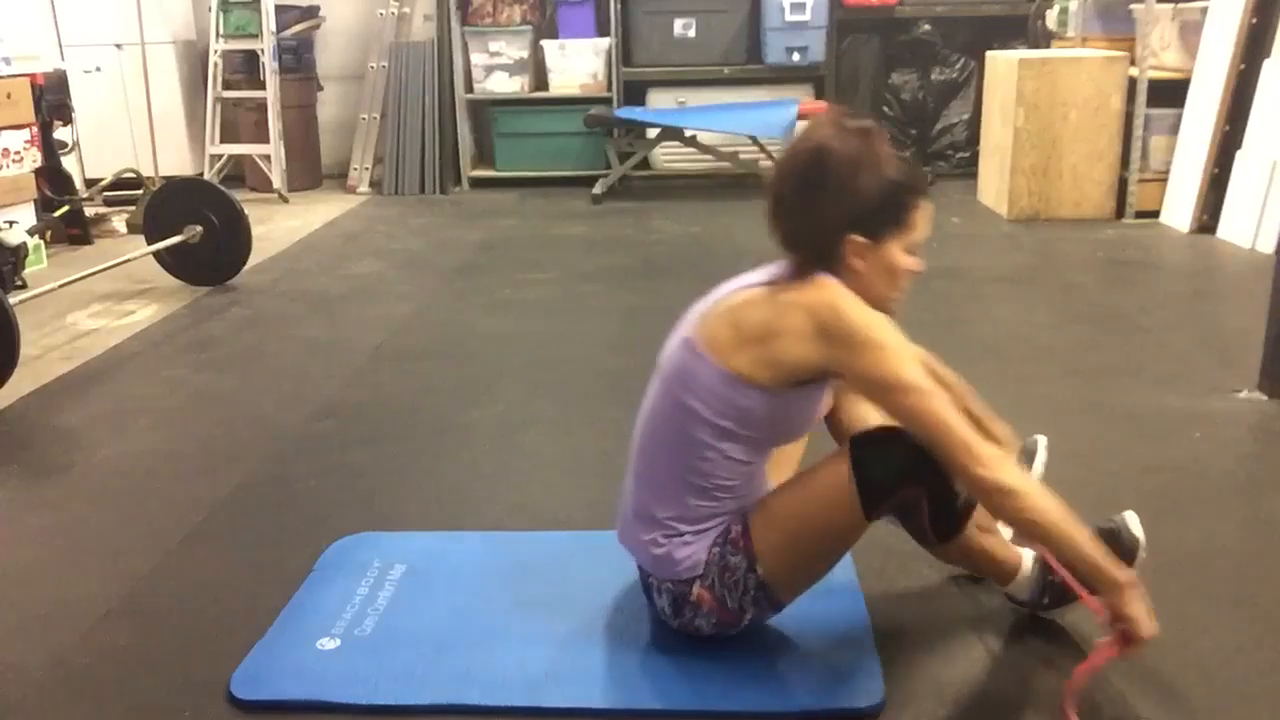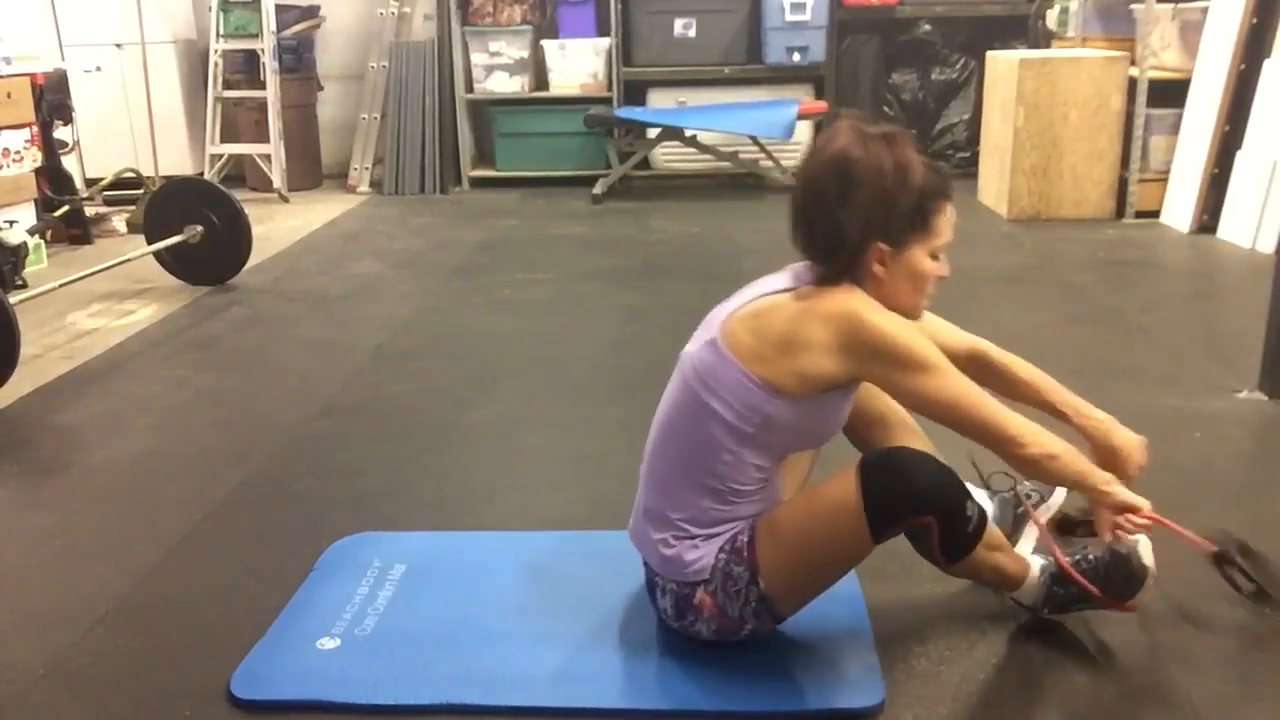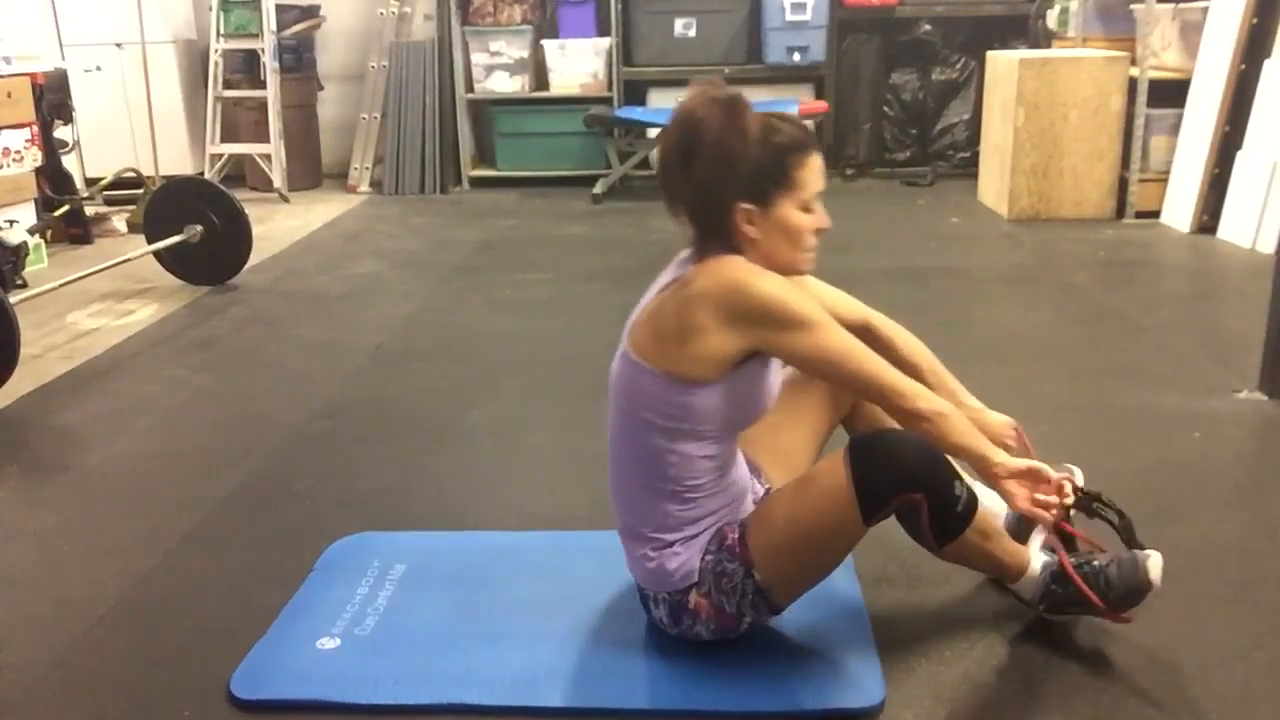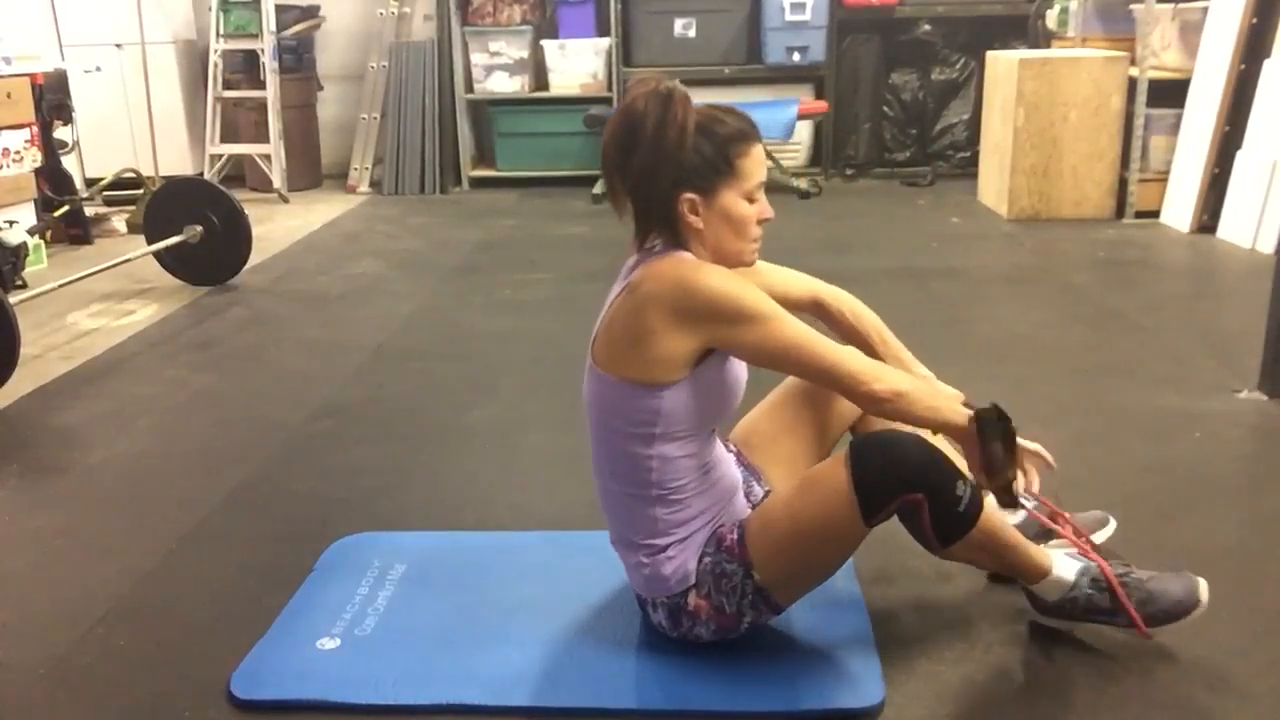
dt=0.4s
person 1, frame 1
left shoulder: (796, 286)
right shoulder: (825, 311)
left elbow: (918, 366)
right elbow: (979, 467)
left wrist: (996, 433)
right wrist: (1112, 579)
left hip: (690, 540)
right hip: (700, 585)
right knee: (897, 461)
left ankle: (972, 514)
right ankle: (1030, 583)
person 1, frame 2
left shoulder: (825, 289)
right shoulder: (849, 322)
left elbow: (976, 353)
right elbow: (1022, 447)
left wrist: (1098, 425)
right wrist: (1108, 489)
left hip: (700, 537)
right hip: (705, 586)
right knee: (909, 483)
left ankle: (978, 517)
right ankle: (1037, 586)
person 1, frame 3
left shoulder: (729, 265)
right shoulder: (738, 291)
left elbow: (873, 327)
right elbow: (913, 406)
left wrist: (973, 414)
right wrist: (994, 461)
left hip: (714, 516)
right hip: (698, 587)
left knee: (849, 366)
right knee: (897, 460)
left ankle: (990, 516)
right ankle: (1038, 582)
person 1, frame 4
left shoulder: (682, 262)
right shoulder: (689, 289)
left elbow: (825, 299)
right elbow: (872, 387)
left wrist: (929, 389)
right wrist: (973, 424)
left hip: (714, 507)
right hip: (696, 586)
left knee: (851, 376)
right knee: (900, 462)
left ankle: (1007, 522)
right ankle: (1061, 586)
